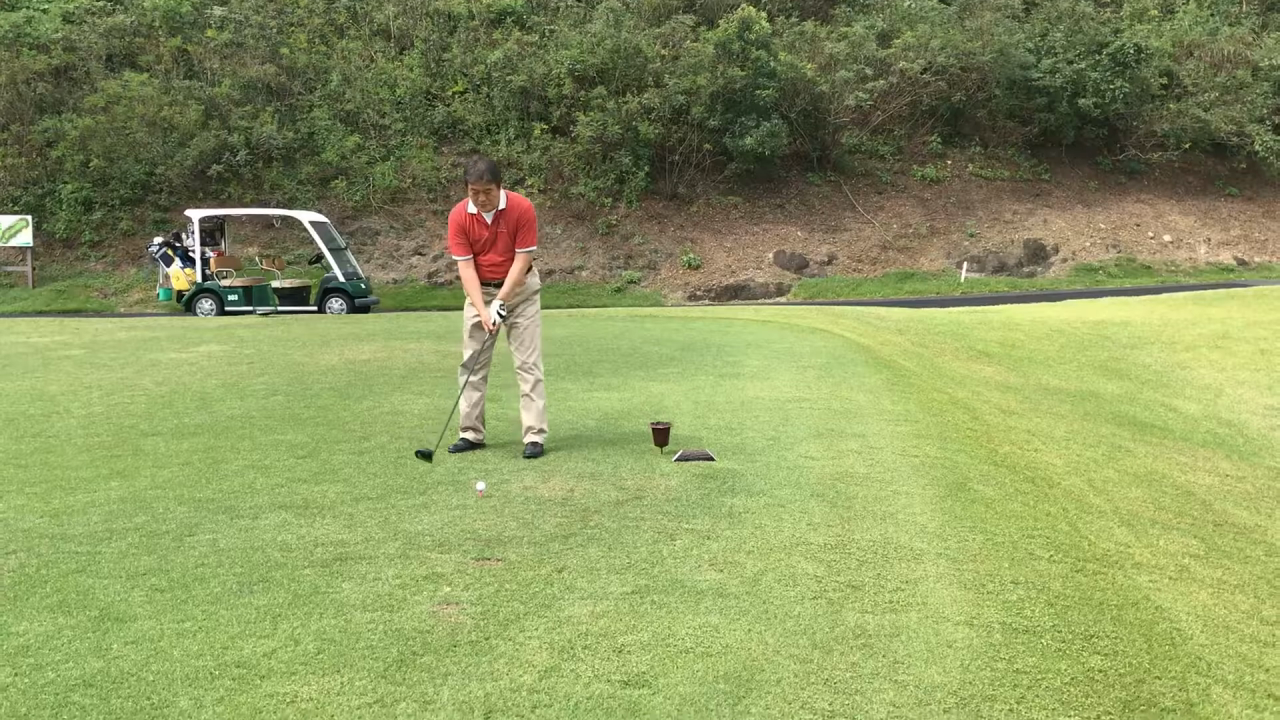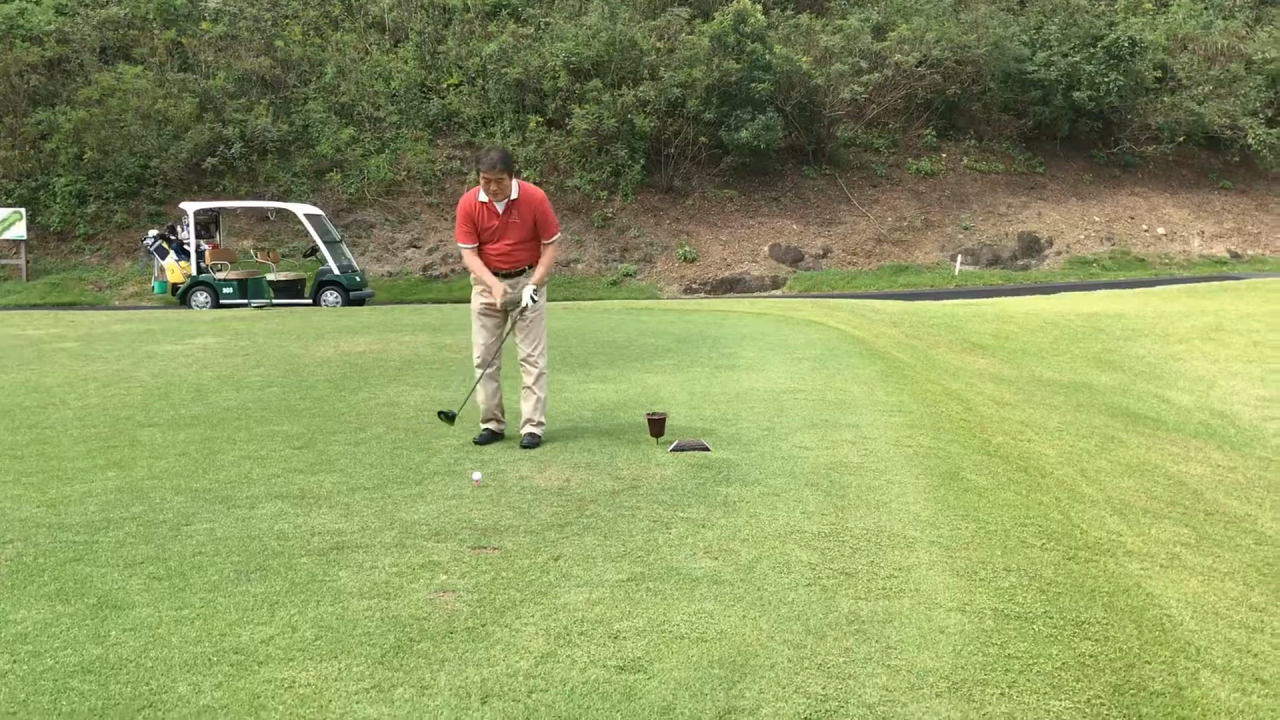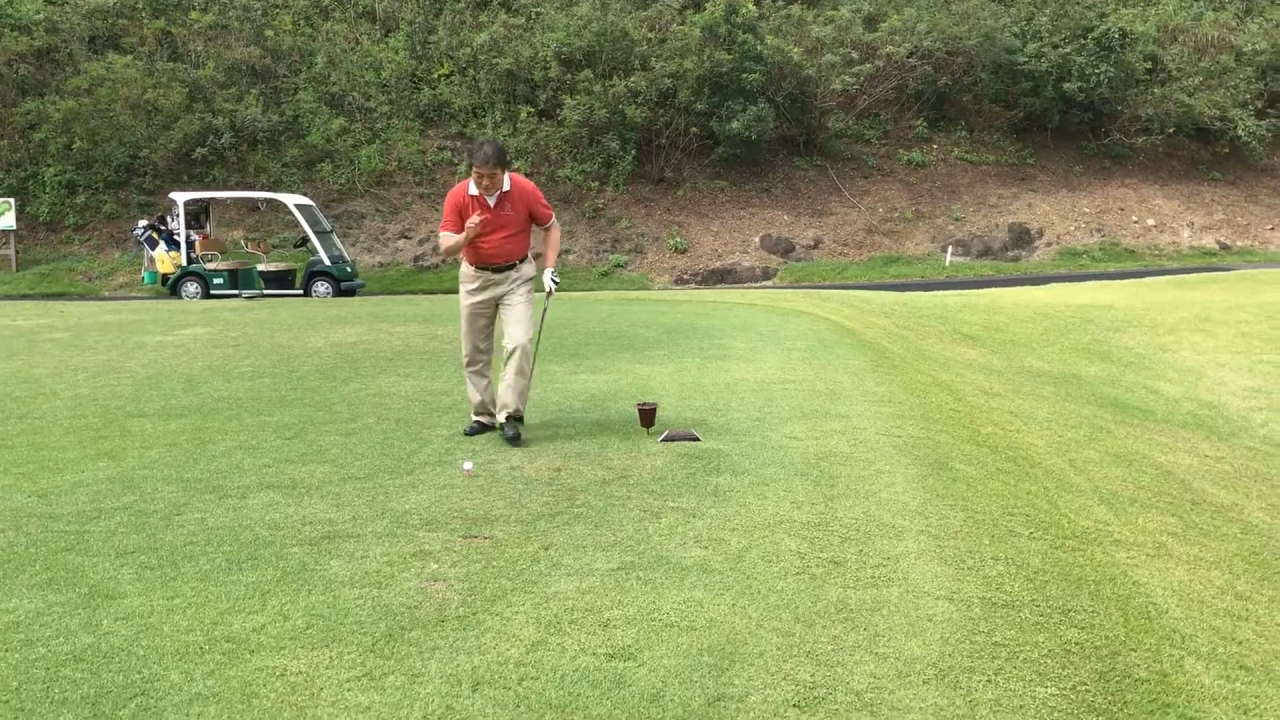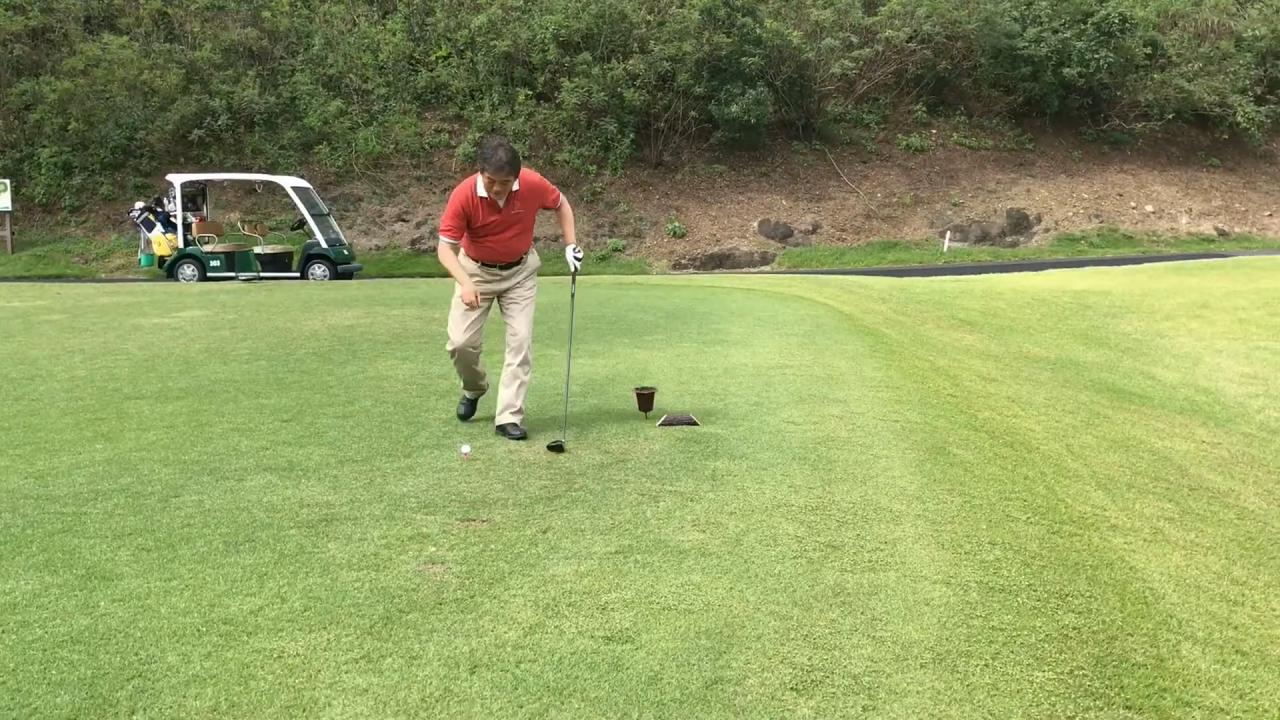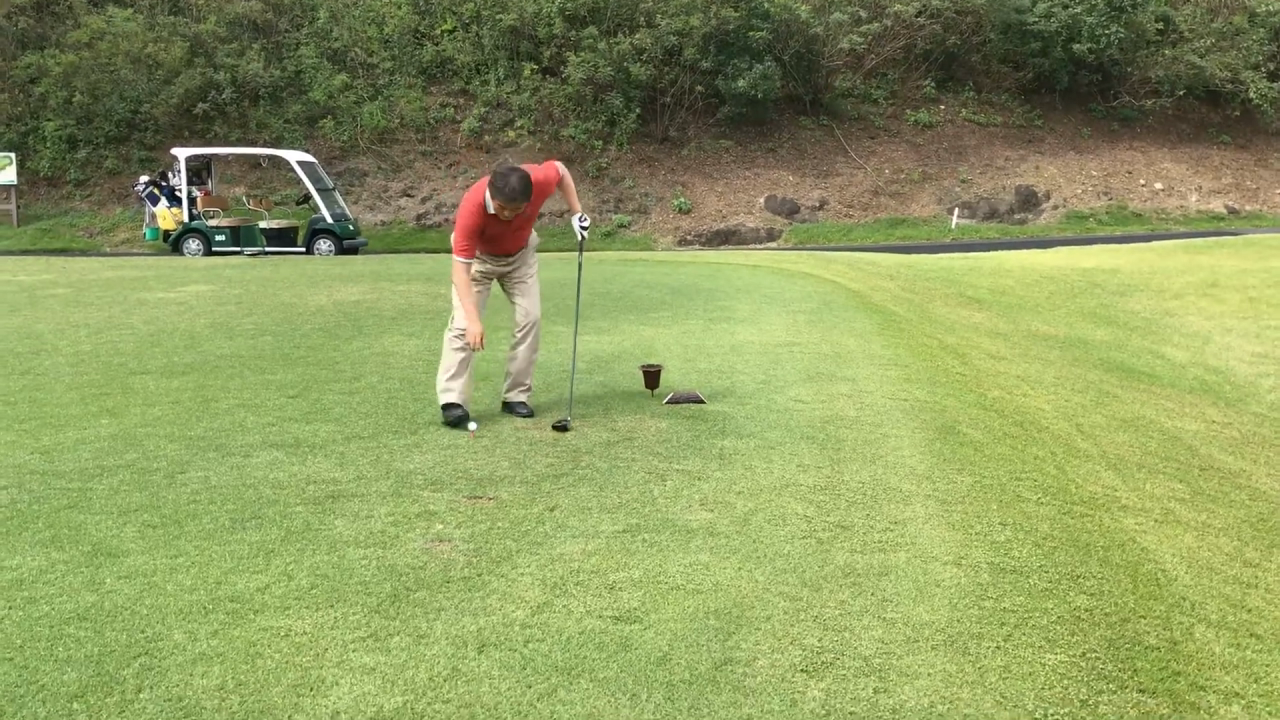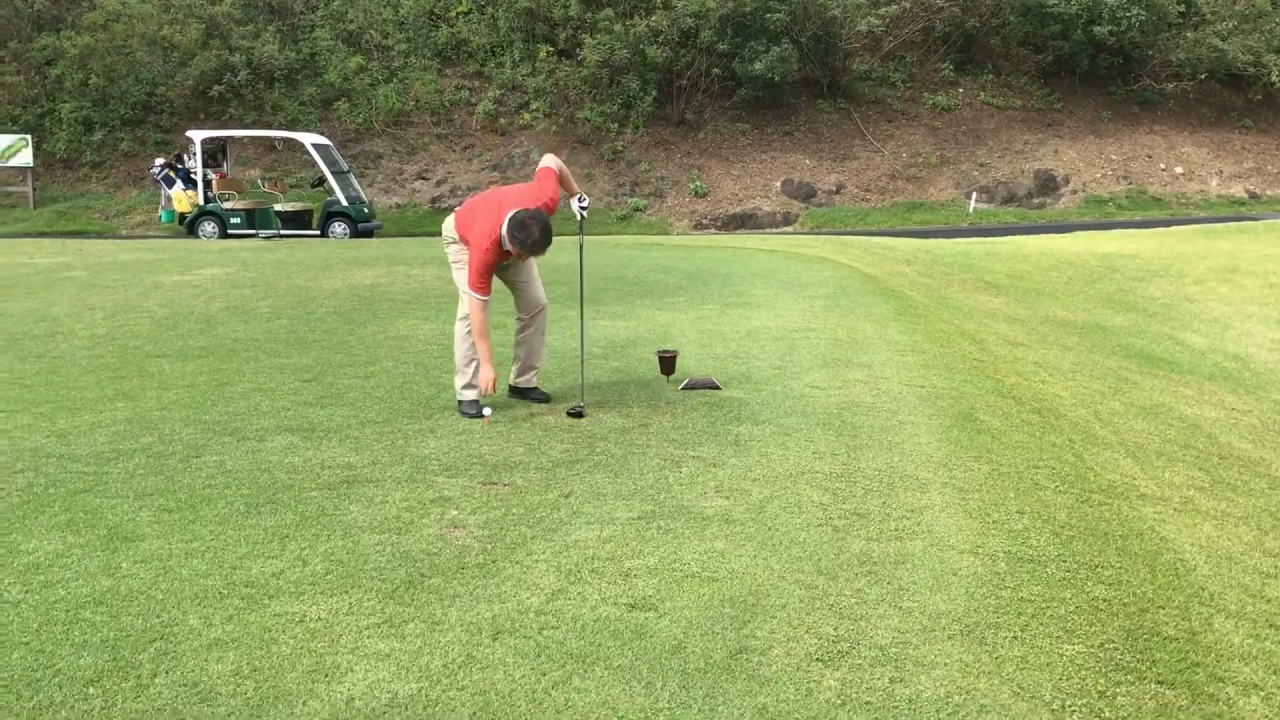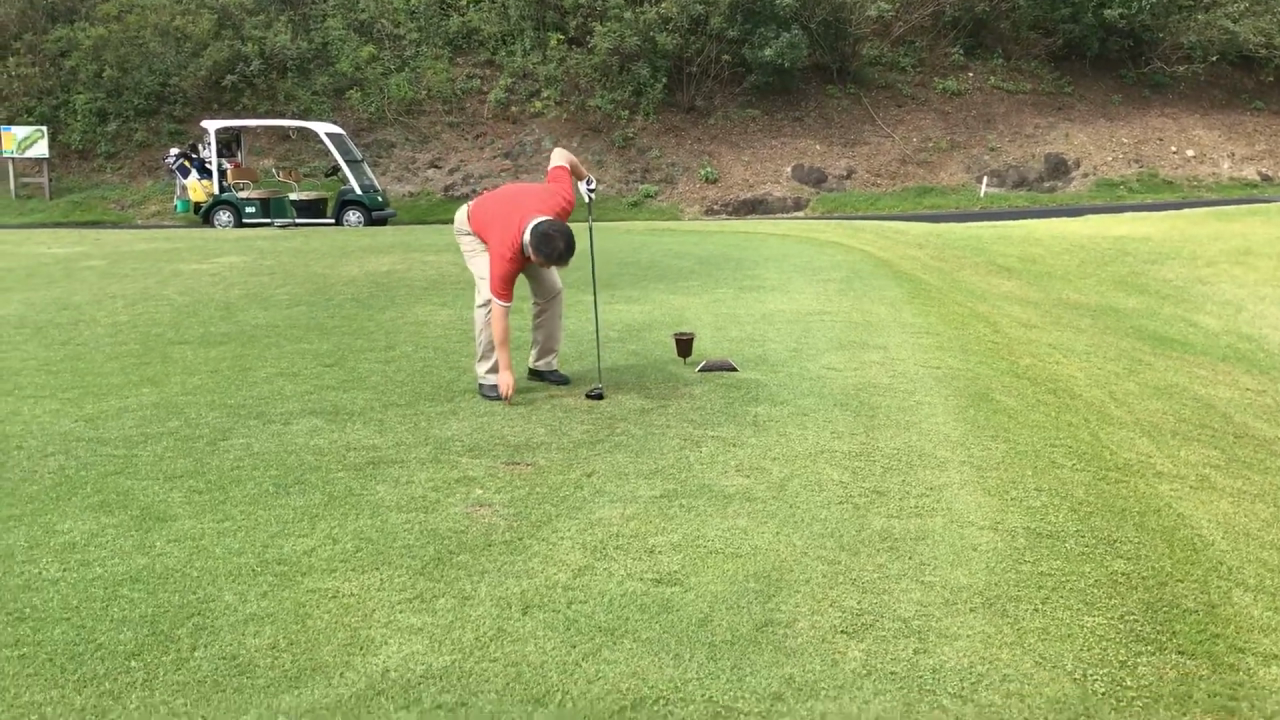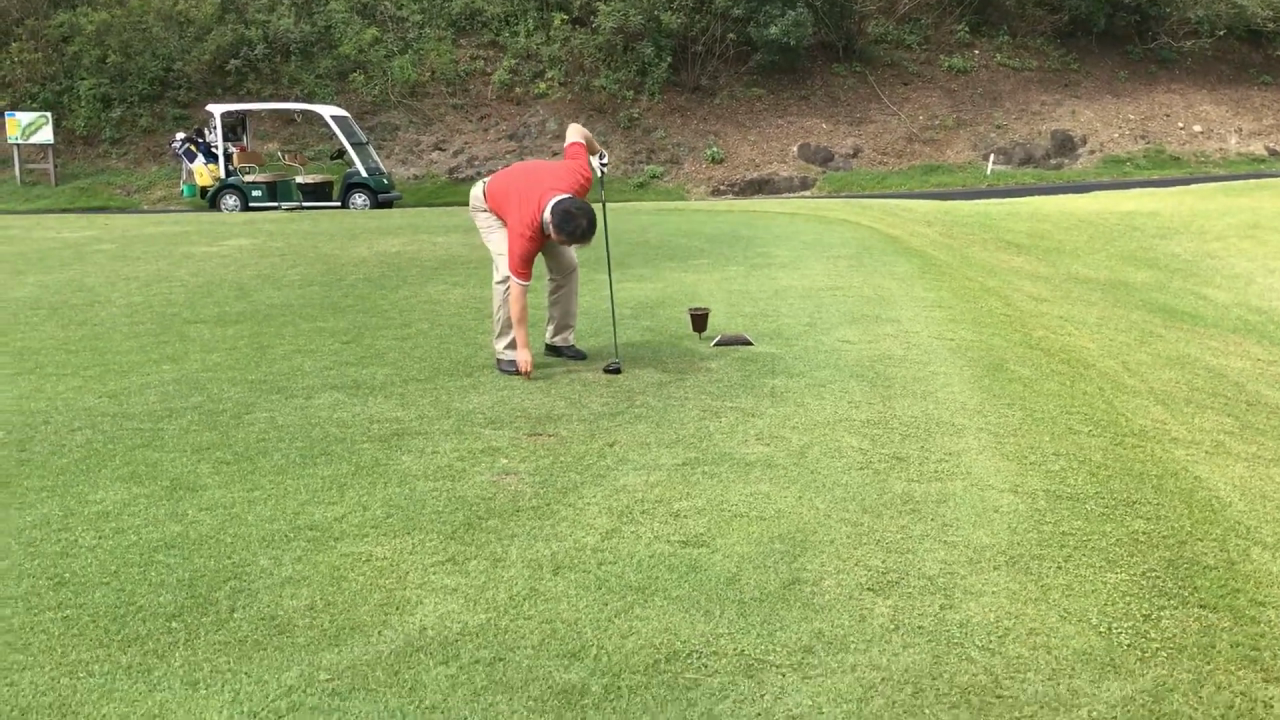
dt=0.3s
person 1, frame 1
left shoulder: (522, 208)
right shoulder: (458, 216)
left elbow: (522, 261)
right elbow: (466, 267)
left wrist: (502, 301)
right wrist: (483, 309)
left hip: (520, 290)
right hip: (480, 291)
left knee: (527, 363)
right knee: (472, 363)
left ankle: (534, 435)
right ankle: (471, 432)
person 1, frame 2
left shoulder: (535, 198)
right shoulder: (468, 204)
left elbow: (550, 246)
right elbow: (468, 254)
left wrist: (532, 285)
right wrist: (493, 284)
left hip: (527, 280)
right hip: (487, 283)
left knee: (531, 356)
right knee: (484, 355)
left ankle: (533, 426)
right ankle: (492, 423)
person 1, frame 3
left shoulder: (526, 191)
right shoulder: (457, 196)
left elbow: (551, 226)
right elbow: (446, 243)
left wrist: (549, 268)
right wrist: (465, 235)
left hip: (517, 276)
right hip: (476, 278)
left knee: (519, 342)
right knee: (475, 353)
left ankle: (510, 415)
right ankle: (484, 415)
person 1, frame 4
left shoulder: (534, 184)
right shoulder: (463, 194)
left elbow: (561, 205)
right elbow: (445, 248)
left wrist: (571, 244)
right wrist: (464, 283)
left hip: (520, 271)
right hip: (477, 271)
left knee: (519, 341)
right knee: (461, 342)
left ankle: (509, 417)
right ankle: (473, 387)
person 1, frame 5
left shoulder: (538, 181)
right shoulder: (473, 207)
left elbow: (559, 167)
right elbow: (461, 267)
left wrist: (576, 212)
right wrist: (473, 319)
left hip: (519, 253)
right hip: (476, 255)
left knee: (529, 318)
right knee: (463, 323)
left ankle: (516, 396)
right ankle: (452, 401)
person 1, frame 6
left shoulder: (545, 201)
right shoulder: (485, 246)
left elbow: (551, 160)
right elbow: (478, 310)
left wrist: (575, 194)
right wrist: (486, 366)
left hip: (514, 239)
right hip: (463, 239)
left knee: (535, 303)
right knee: (469, 309)
left ankle: (524, 382)
right ankle: (468, 393)
person 1, frame 7
left shoulder: (563, 202)
right shoulder: (507, 254)
left elbow: (559, 155)
right elbow: (499, 312)
left wrist: (584, 178)
right wrist: (506, 370)
left hip: (516, 216)
right hip: (474, 227)
left knee: (550, 290)
right knee: (489, 296)
left ankle: (543, 365)
right ankle: (489, 376)
person 1, frame 8
left shoulder: (581, 178)
right shoulder: (526, 231)
left elbow: (575, 130)
right elbow: (518, 291)
left wrist: (598, 153)
right wrist: (523, 349)
left hip: (532, 192)
right hip: (489, 204)
left knee: (566, 266)
right knee: (507, 273)
left ankle: (559, 341)
right ankle: (507, 352)
